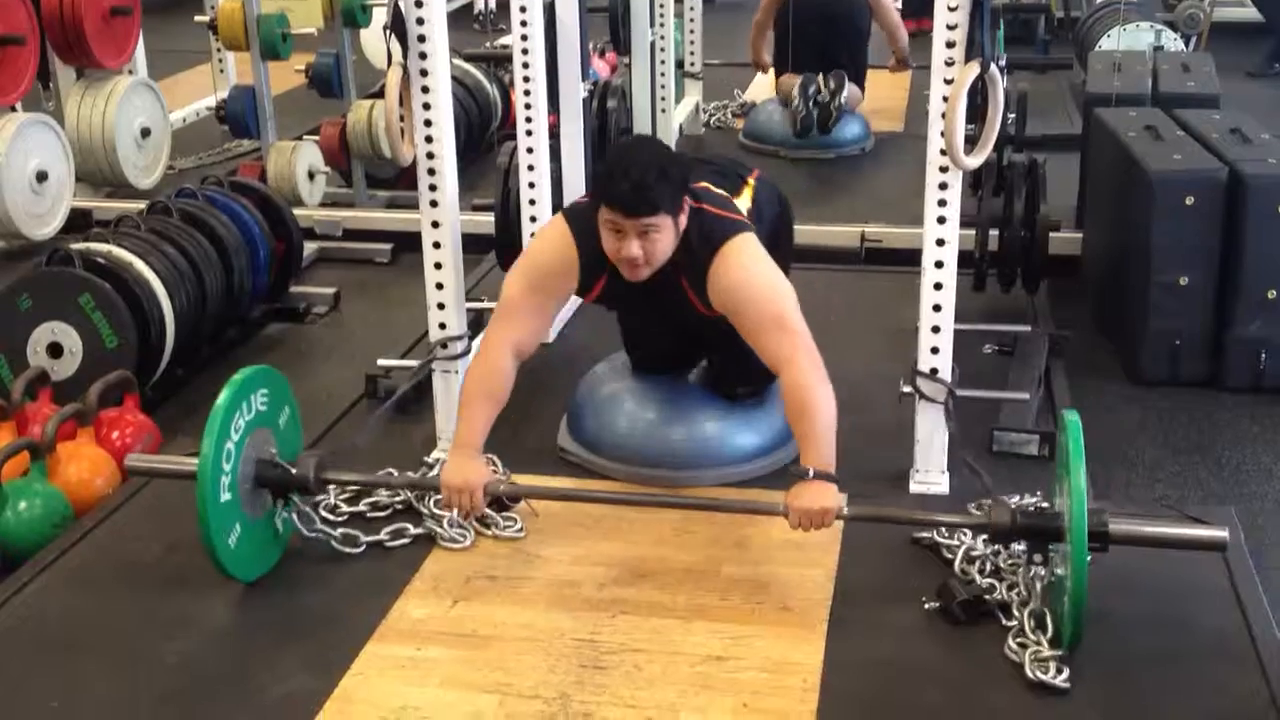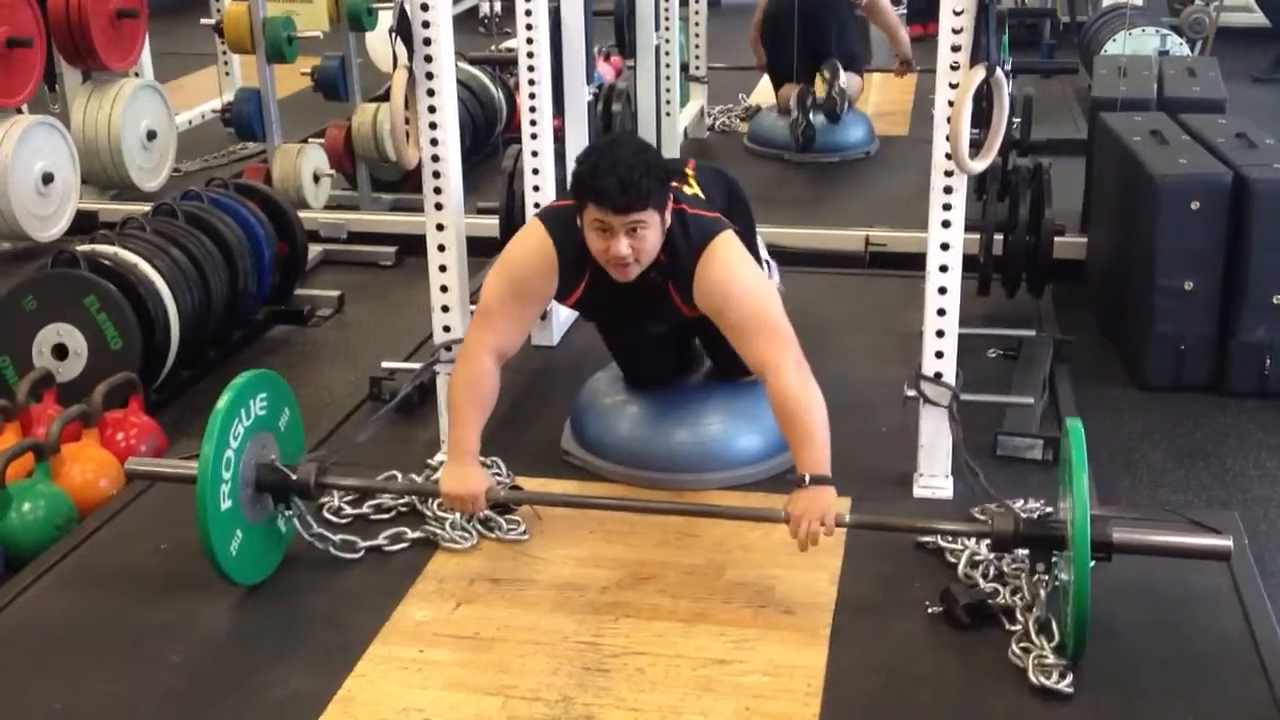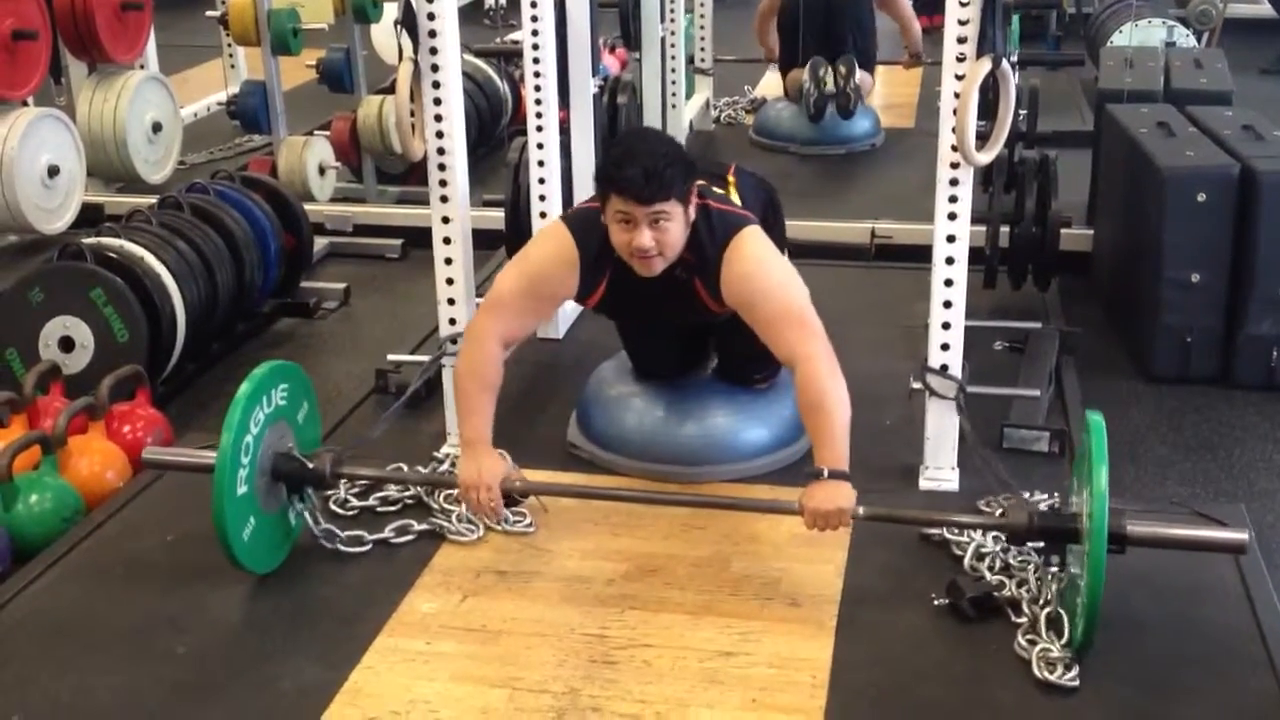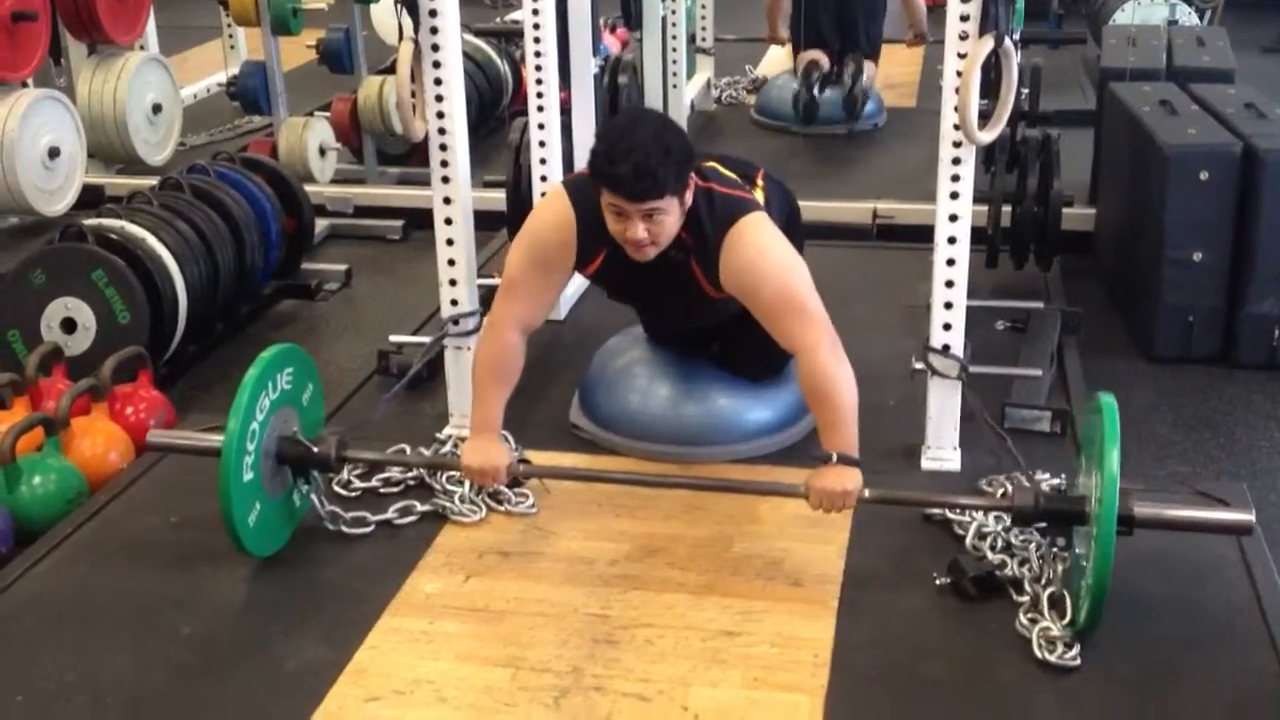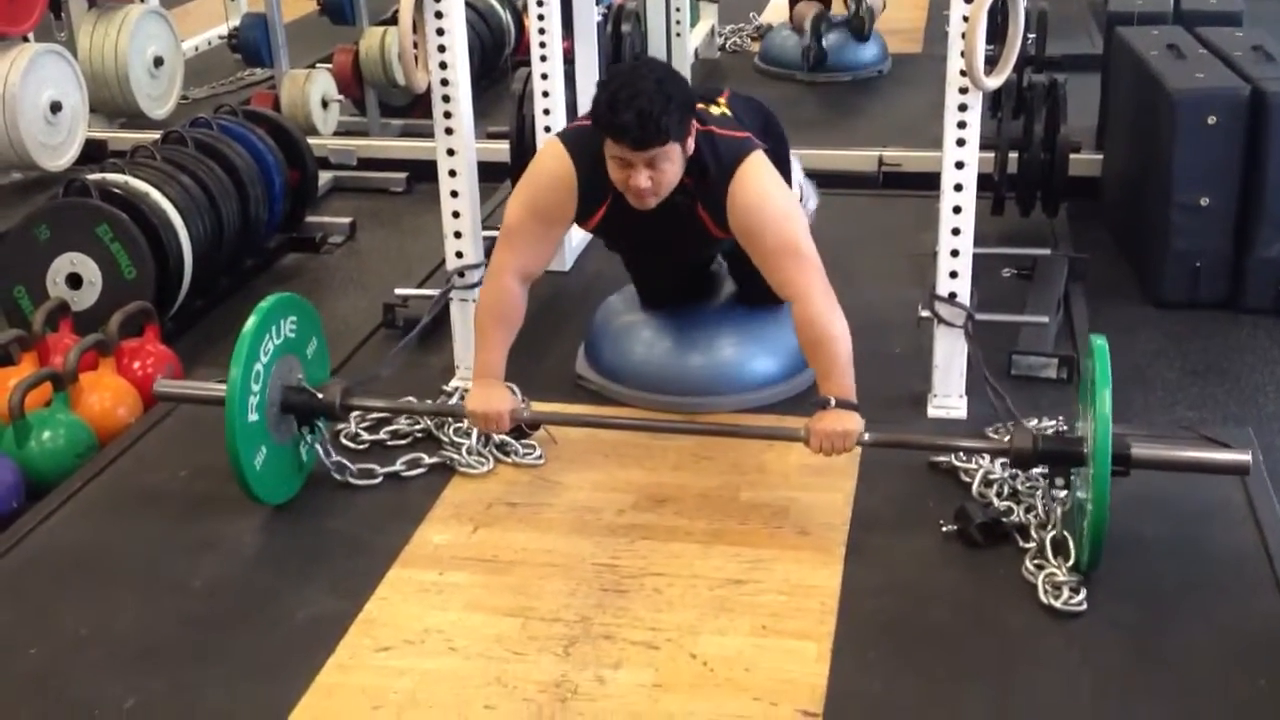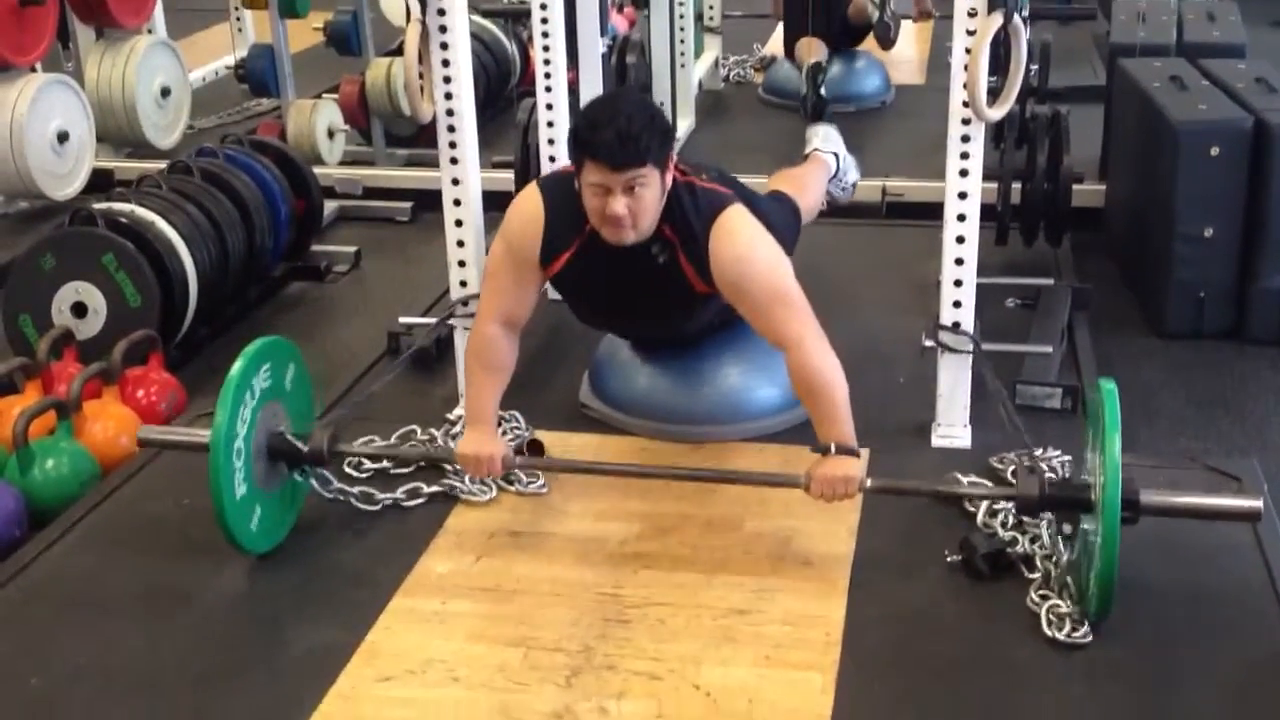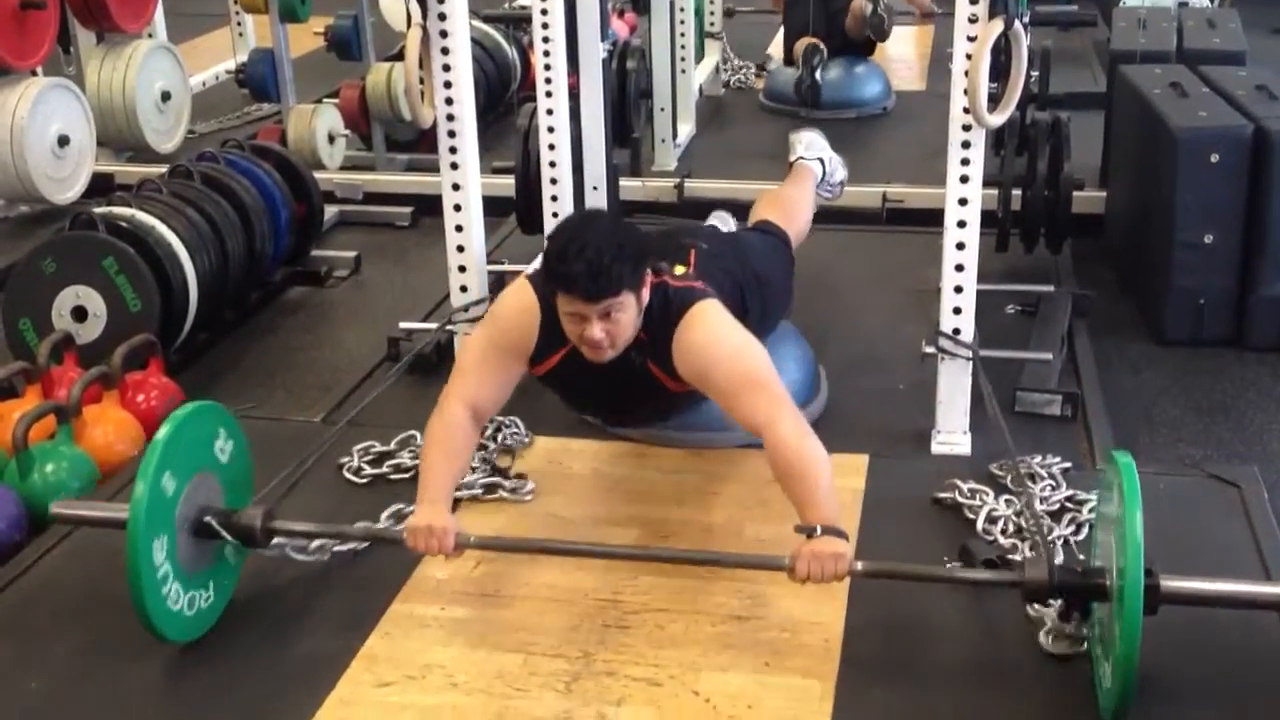
dt=0.7s
person 1, frame 1
left shoulder: (732, 254)
right shoulder: (568, 239)
left elbow: (799, 362)
right elbow: (504, 346)
left wrist: (817, 477)
right wrist: (466, 453)
left knee: (740, 386)
right knee: (656, 367)
right ankle: (695, 336)
person 1, frame 2
left shoulder: (713, 253)
right shoulder: (545, 244)
left elbow: (783, 364)
right elbow: (483, 350)
left wrist: (814, 481)
right wrist: (462, 460)
left knee: (739, 366)
right knee: (651, 375)
left ankle: (761, 278)
right ankle: (681, 340)
person 1, frame 3
left shoulder: (741, 249)
right shoulder: (569, 246)
left elbow: (813, 357)
right elbow: (486, 336)
left wrist: (832, 476)
right wrist: (477, 450)
left knee: (751, 374)
right knee: (659, 371)
right ankle: (699, 343)
person 1, frame 4
left shoulder: (744, 237)
right shoulder: (565, 214)
left elbow: (816, 343)
right elbow: (509, 324)
left wrist: (840, 460)
right wrist: (485, 434)
left knee: (753, 367)
right knee: (674, 341)
person 1, frame 5
left shoulder: (743, 172)
right shoulder: (564, 165)
left elbow: (808, 291)
right elbow: (511, 274)
left wrist: (839, 404)
right wrist: (488, 380)
left knee: (761, 298)
right knee: (668, 301)
left ankle: (794, 191)
right ankle: (710, 259)
person 1, frame 6
left shoulder: (725, 230)
right shoulder: (538, 214)
left elbow: (800, 340)
right elbow: (497, 324)
left wrist: (839, 449)
right wrist: (480, 427)
left knee: (780, 213)
left ankle: (825, 158)
person 1, frame 7
left shoulder: (695, 326)
right shoulder: (526, 310)
left elbow: (781, 424)
right elbow: (461, 407)
left wrist: (824, 532)
right wrist: (432, 506)
left hip: (730, 272)
left knee: (768, 238)
left ankle: (809, 162)
right ankle: (713, 233)
